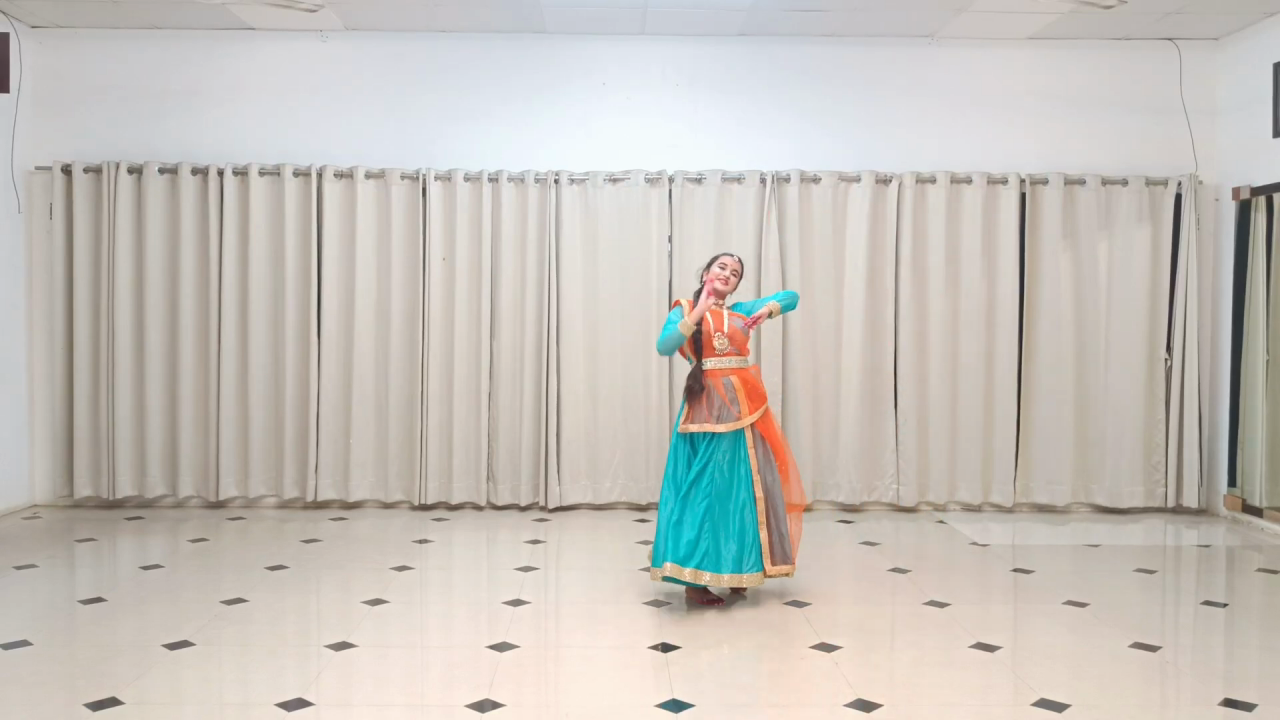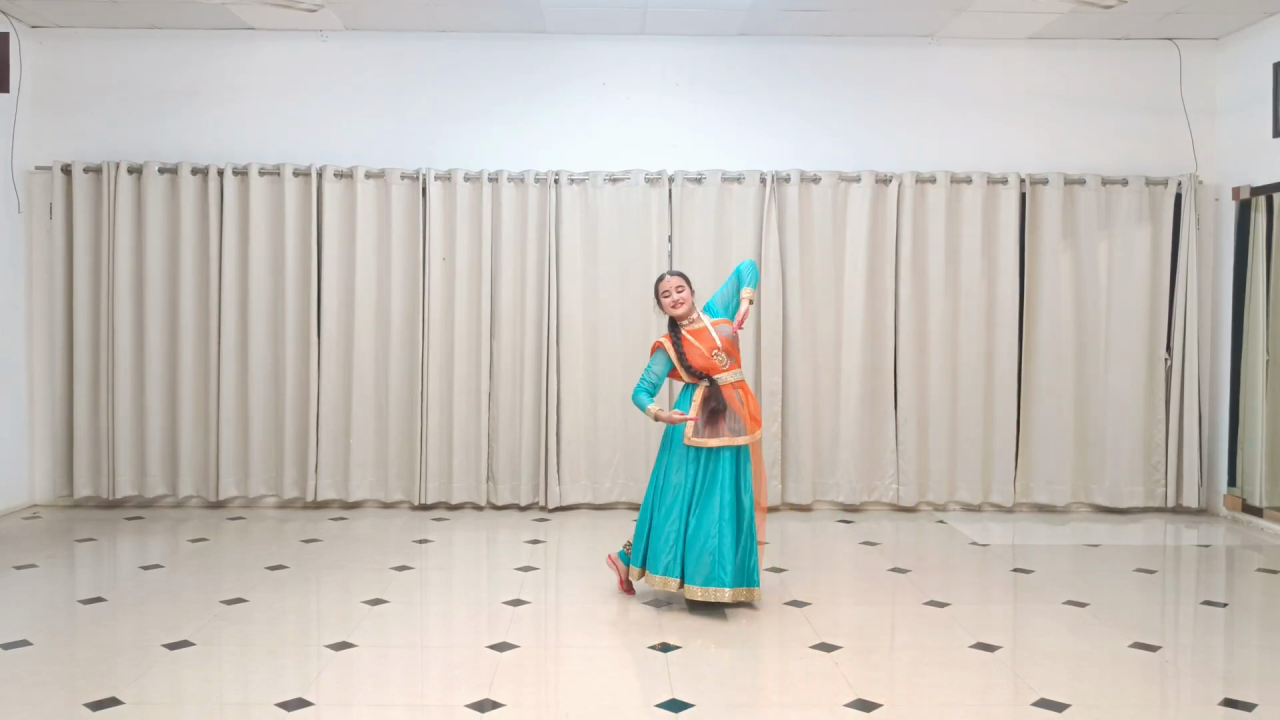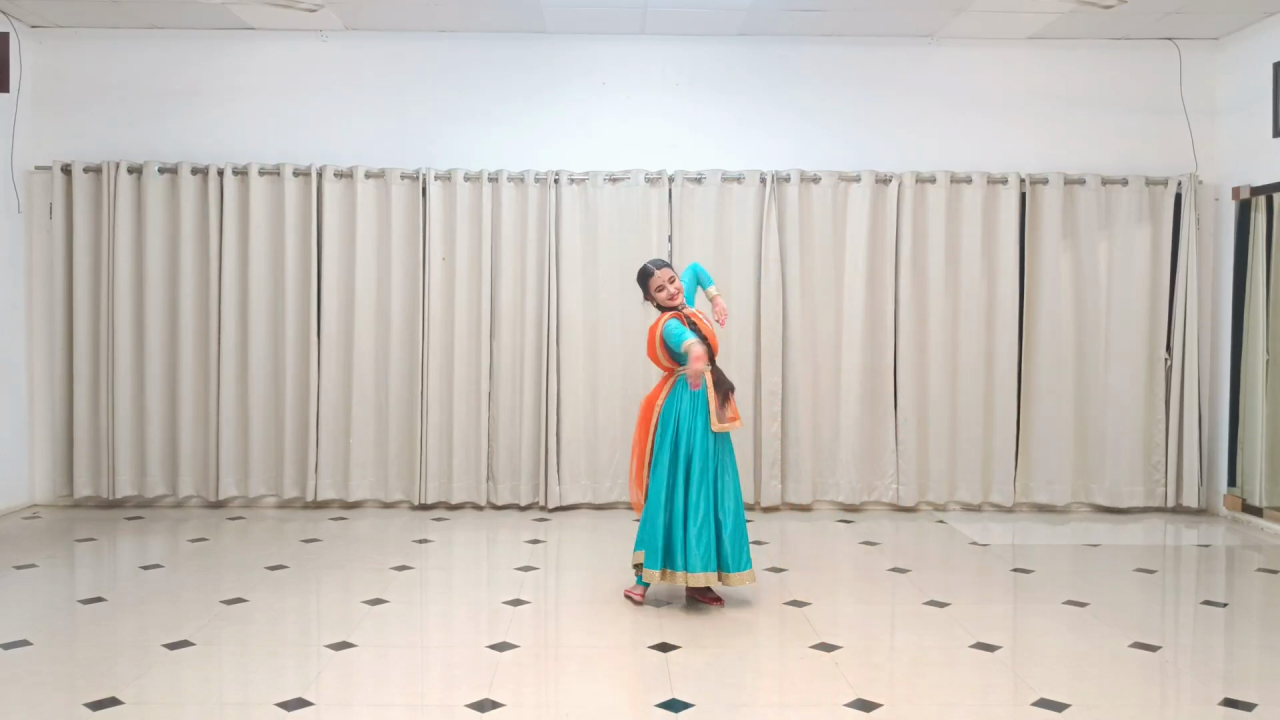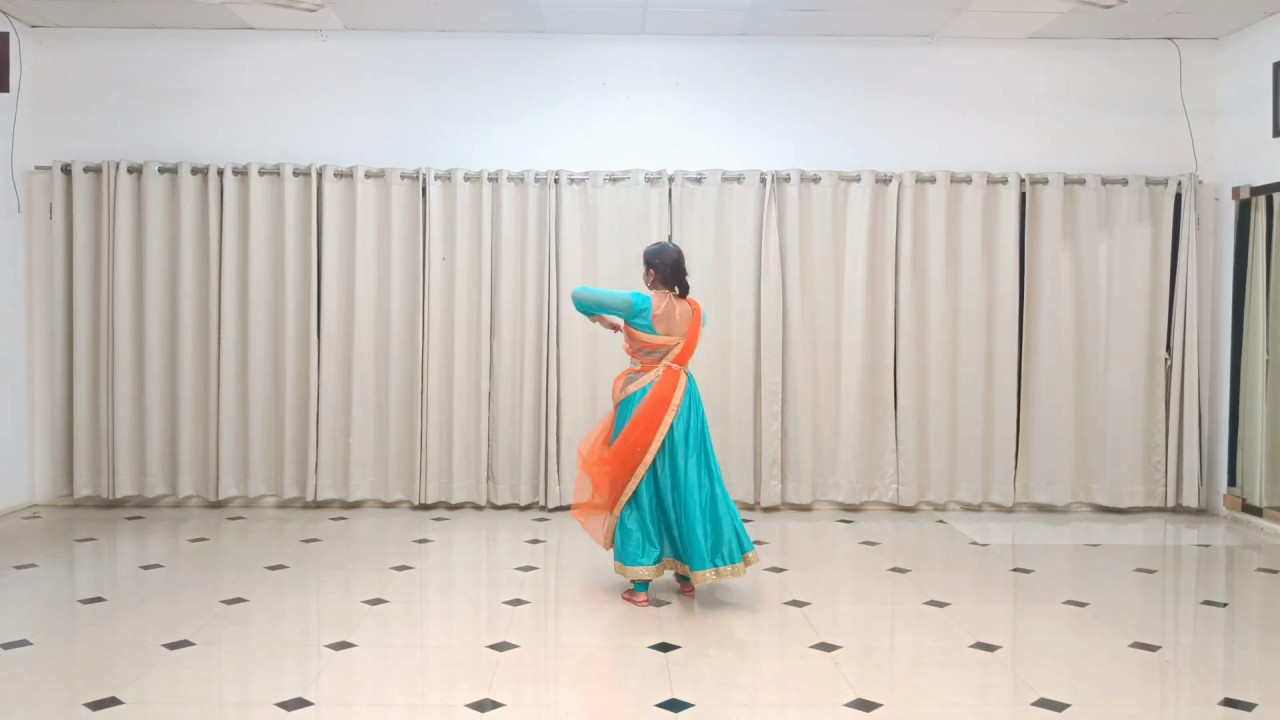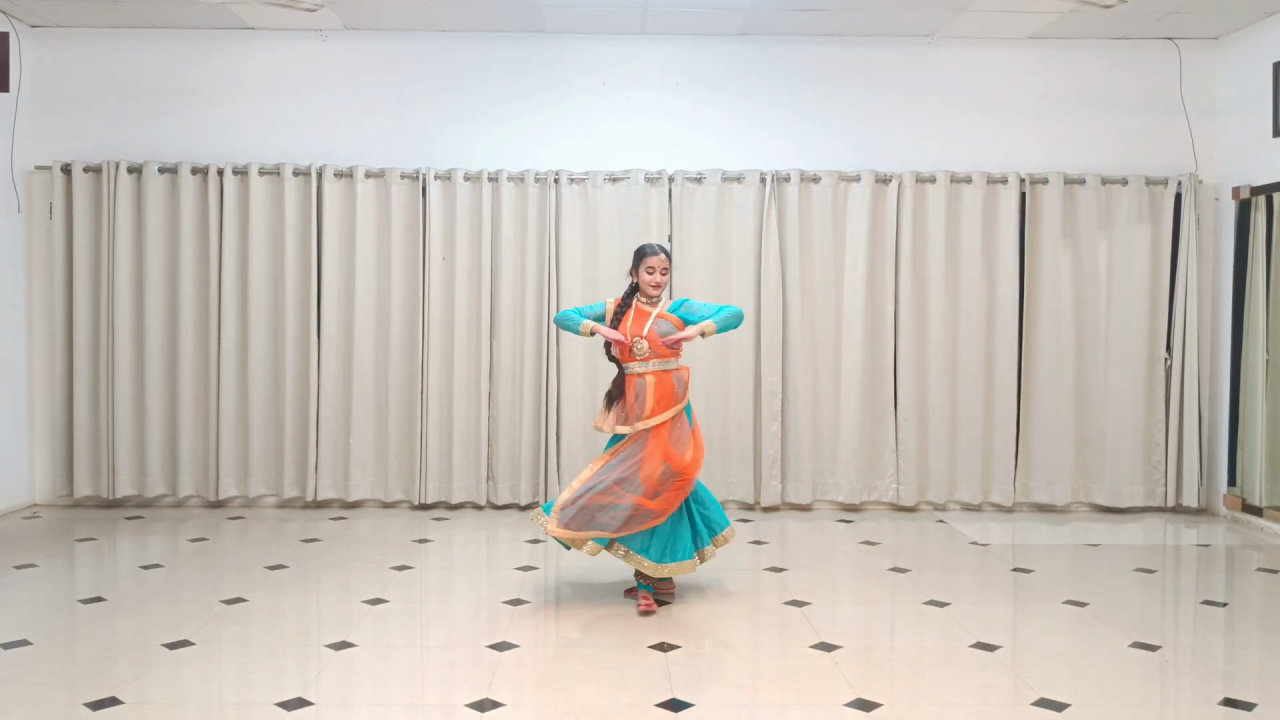
dt=0.4s
person 1, frame 1
left shoulder: (741, 312)
right shoulder: (684, 311)
left elbow: (790, 297)
right elbow: (664, 346)
left wrist: (766, 310)
right wrist: (695, 314)
left hip: (744, 405)
right hip: (704, 408)
left knee: (744, 487)
right knee: (703, 488)
left ankle: (735, 568)
right ankle: (694, 580)
person 1, frame 2
left shoulder: (717, 310)
right shoulder: (668, 345)
left elbow: (747, 267)
right elbow: (643, 389)
left wrist: (745, 303)
right wrist: (655, 413)
left hip: (733, 414)
right hip: (697, 419)
left knee: (724, 500)
right knee: (683, 497)
left ankle: (708, 579)
person 1, frame 3
left shoulder: (682, 303)
right shoulder: (670, 323)
left elbow: (695, 269)
right elbow: (684, 338)
left wrist: (715, 296)
right wrist: (692, 348)
left hip: (689, 406)
right hip: (688, 407)
left knee: (701, 486)
right knee: (681, 486)
left ankle: (692, 578)
person 1, frame 4
left shoulder: (642, 304)
right shoulder: (694, 310)
left elbow: (582, 296)
left wrist: (607, 318)
left hip: (647, 401)
right hip: (683, 399)
left knee: (642, 485)
right knee: (683, 482)
left ankle: (641, 583)
right ankle: (689, 570)
person 1, frame 5
left shoulder: (680, 309)
right shoulder: (615, 309)
left elbow: (734, 313)
right elbow: (562, 317)
left wrist: (699, 330)
right wrist: (598, 328)
left hip: (668, 405)
right hip: (631, 406)
left knee: (650, 483)
right knee: (631, 480)
left ankle: (649, 582)
right ankle: (659, 575)
